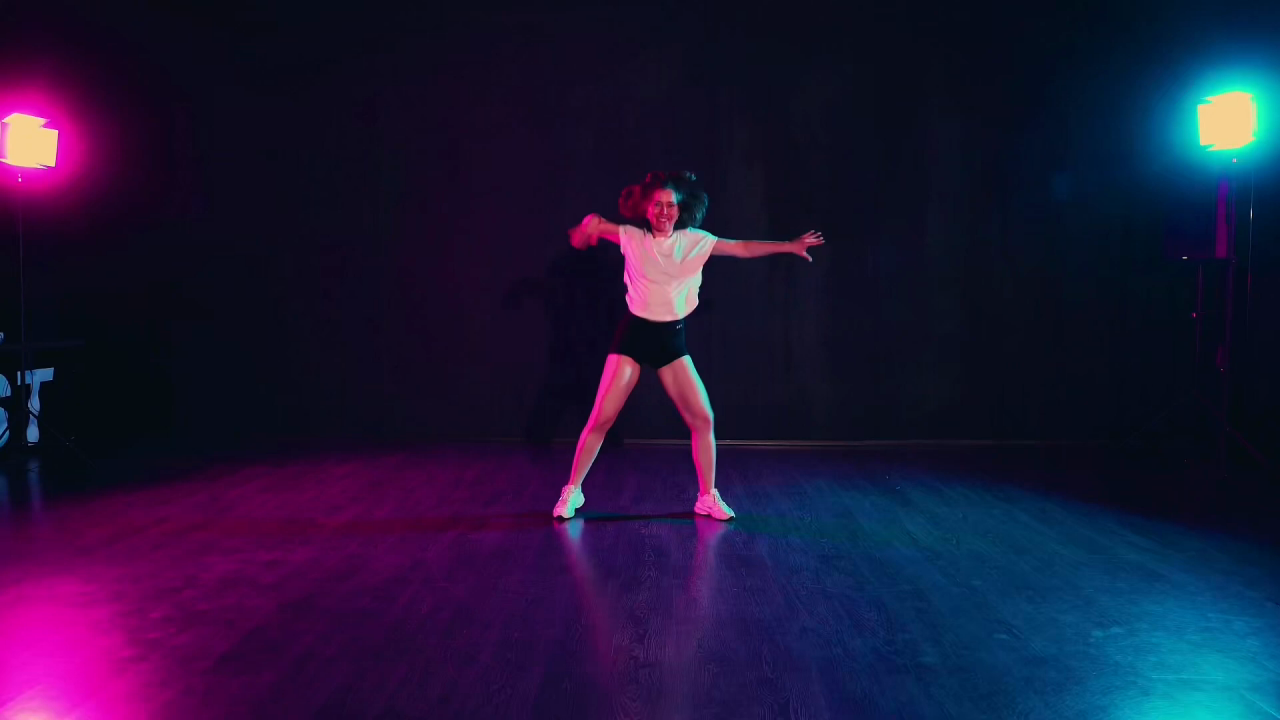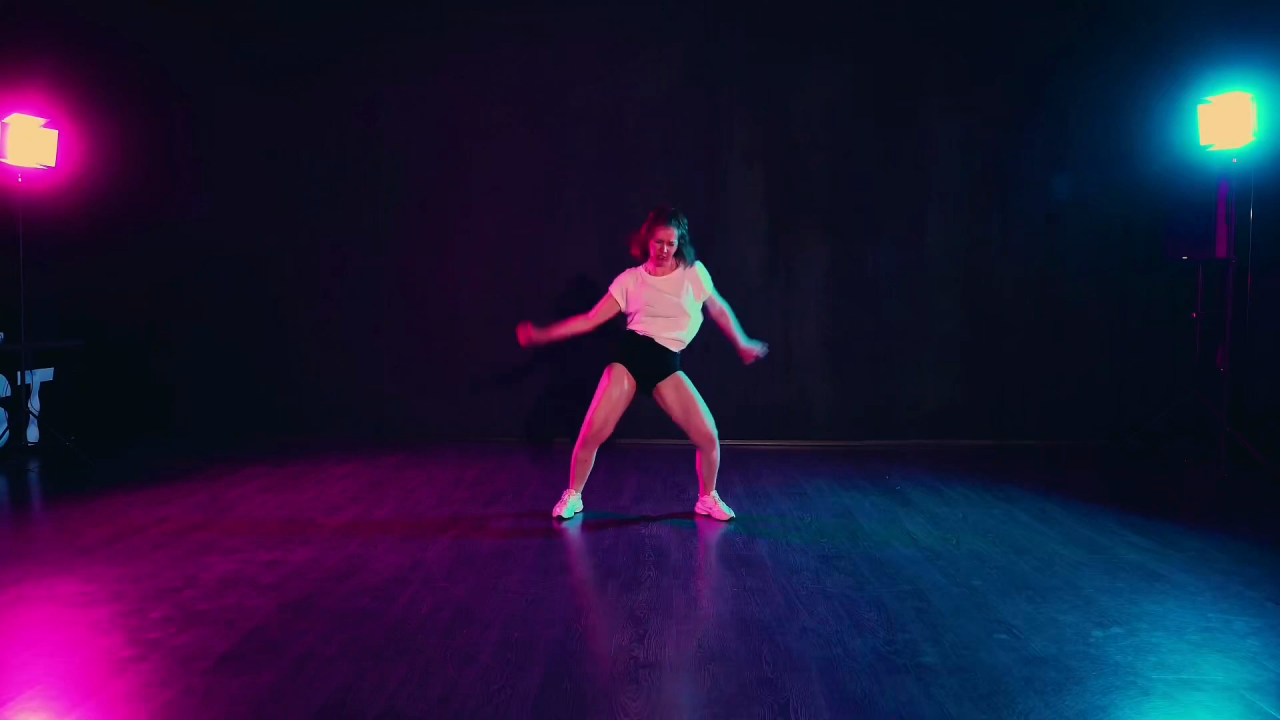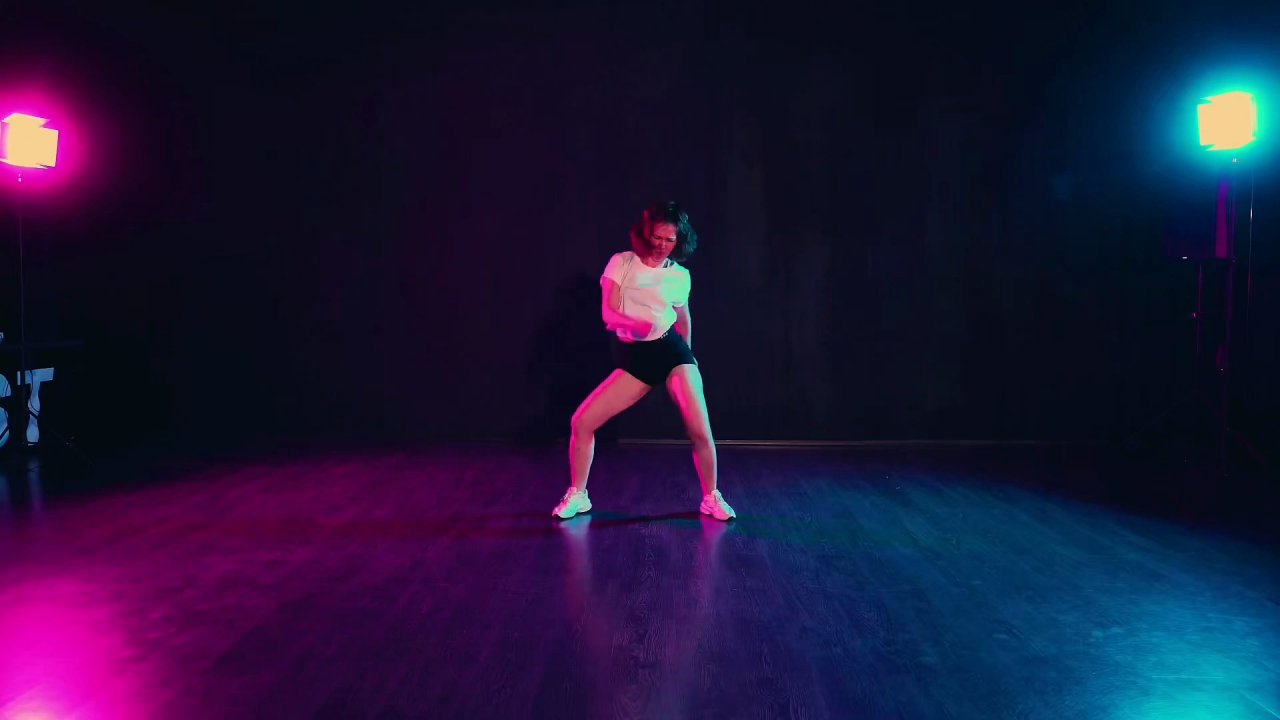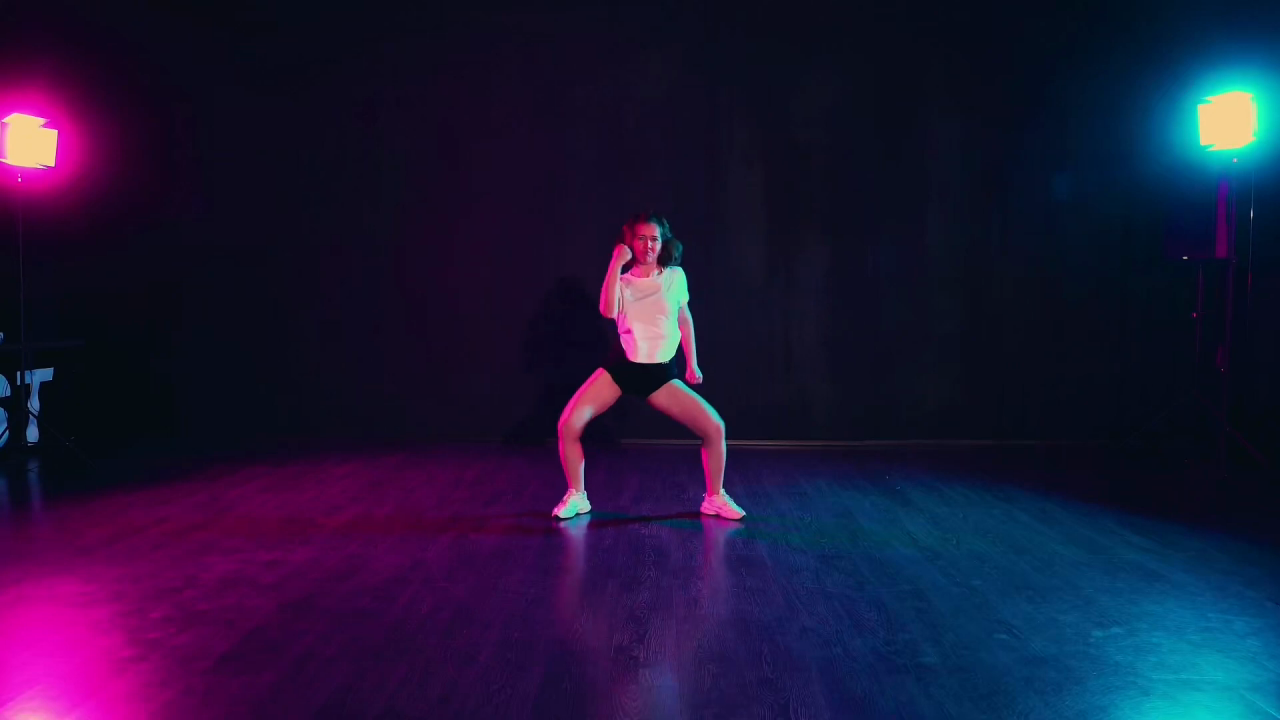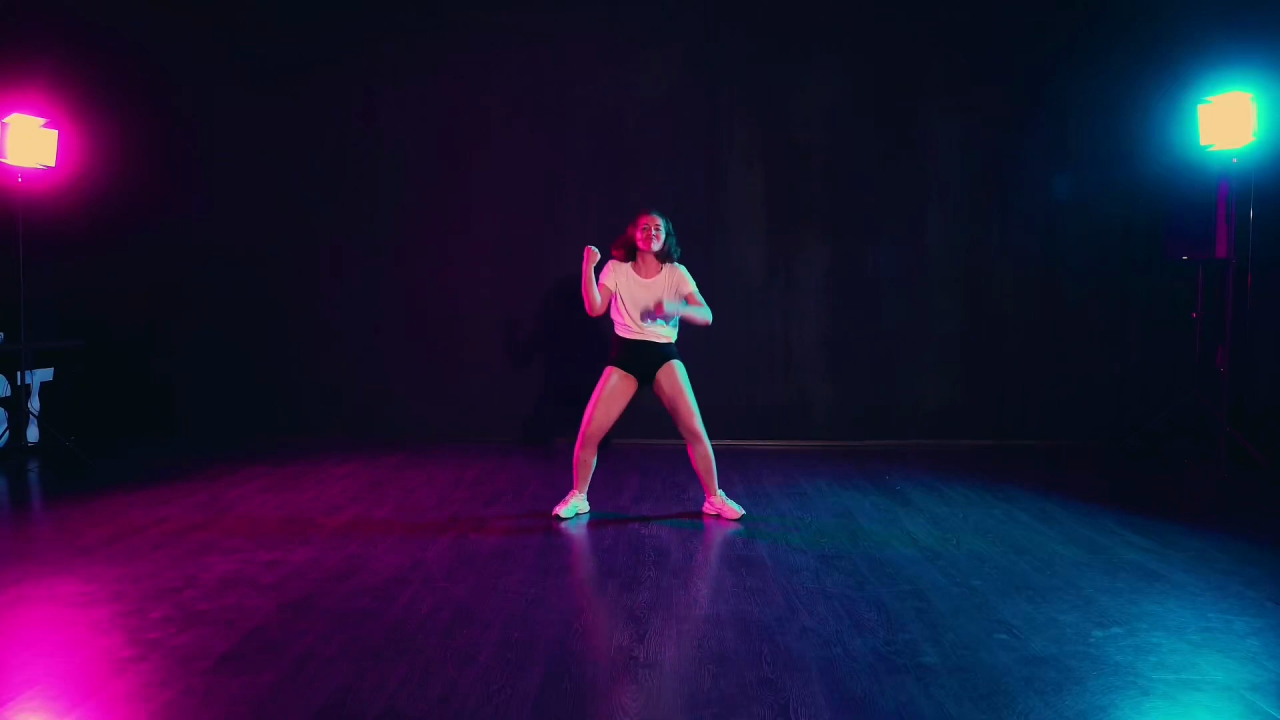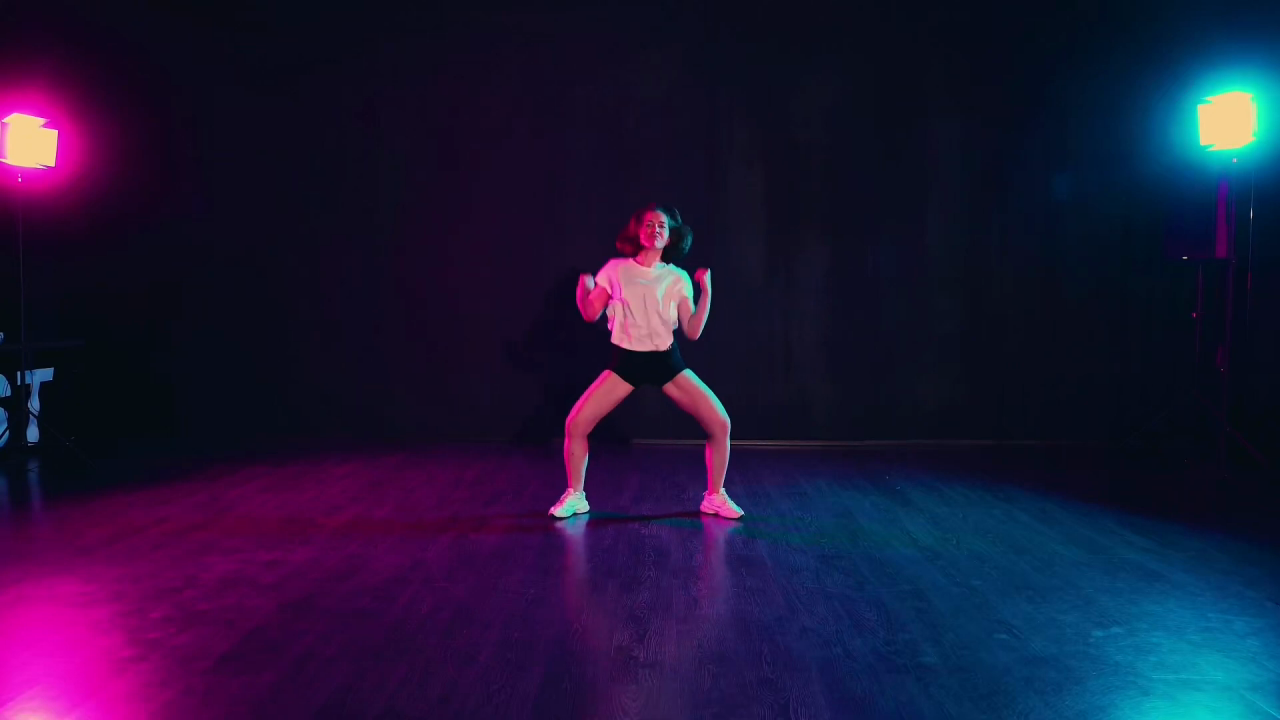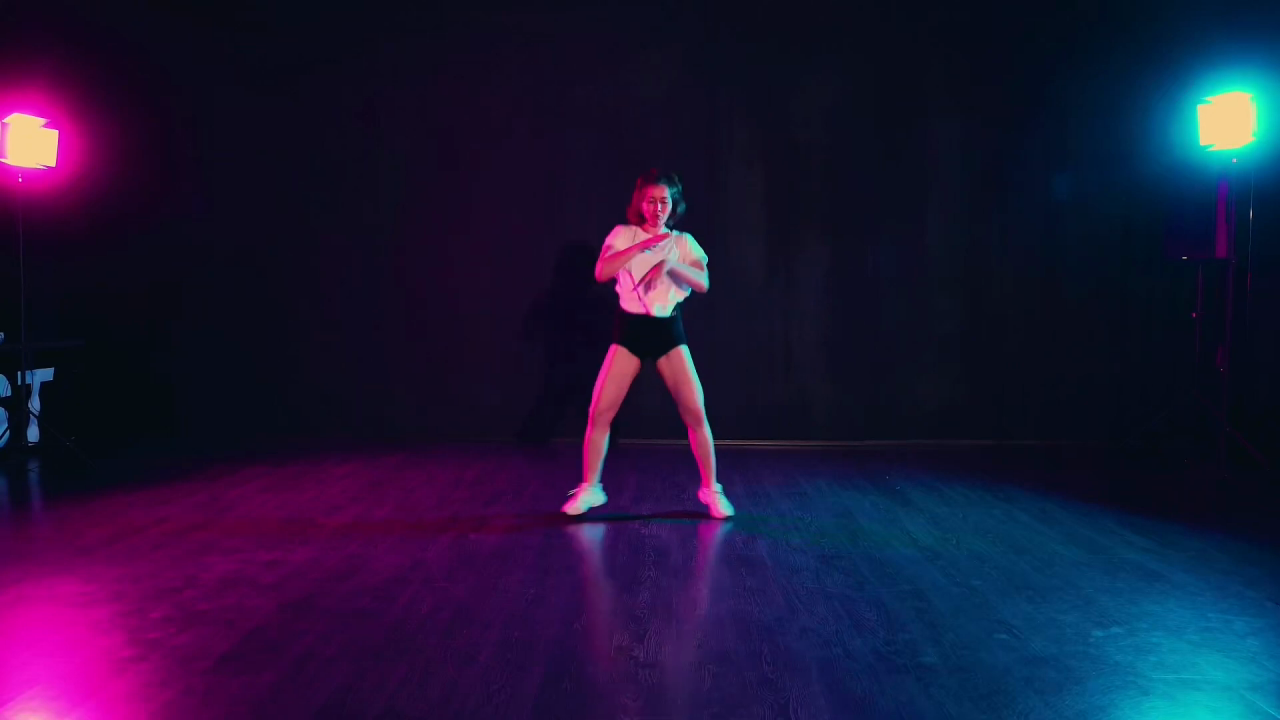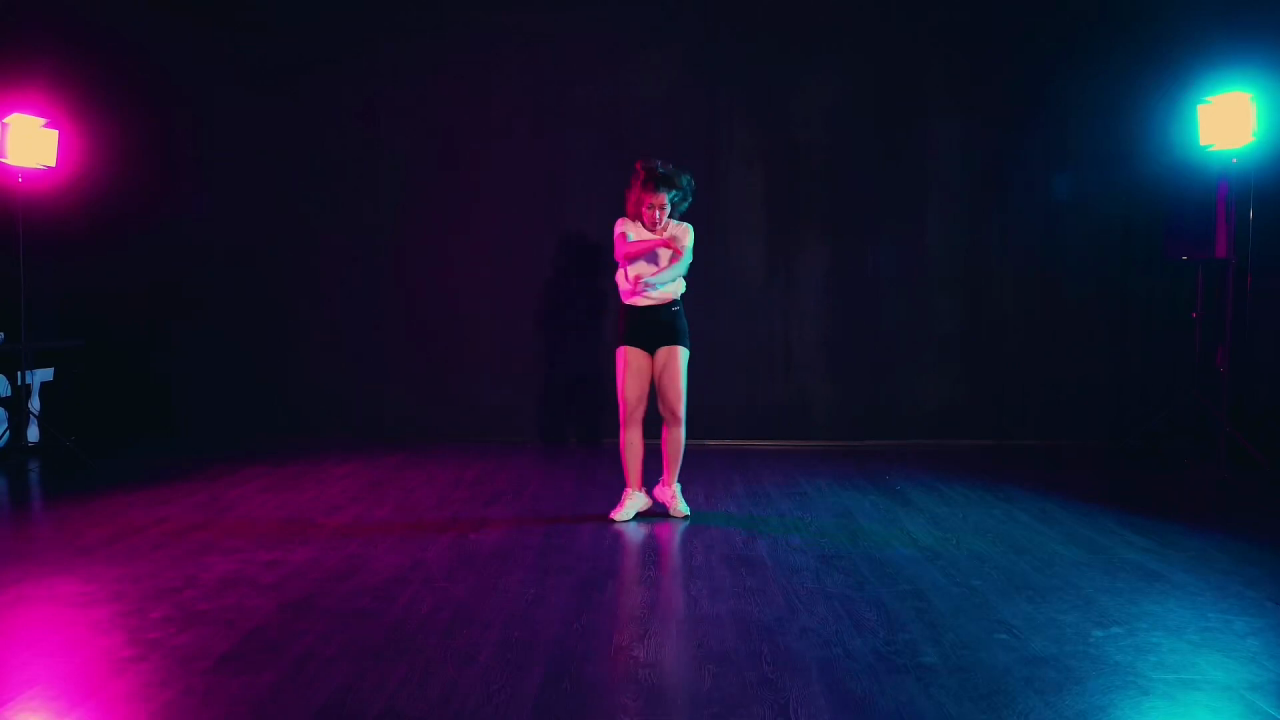
dt=0.2s
person 1, frame 1
left shoulder: (694, 239)
right shoulder: (632, 236)
left elbow: (743, 248)
right elbow: (588, 233)
left wrist: (790, 245)
right wrist: (588, 226)
left hip: (671, 338)
right hip: (634, 335)
left knee: (703, 419)
right knee: (601, 419)
left ankle: (708, 496)
right ankle: (572, 491)
person 1, frame 2
left shoulder: (693, 271)
right shoulder: (630, 279)
left elbow: (718, 308)
right elbow: (592, 319)
left wrist: (742, 343)
right wrist: (543, 334)
left hip: (666, 365)
right hip: (629, 356)
left knee: (707, 436)
right knee: (593, 433)
left ankle: (708, 498)
right ankle: (572, 496)
person 1, frame 3
left shoulder: (680, 276)
right shoulder: (621, 262)
right elbow: (608, 312)
left wrist: (690, 353)
right wrist: (634, 323)
left hip: (673, 354)
right hip: (634, 360)
left knee: (700, 432)
right knee: (581, 422)
left ankle: (710, 497)
right ankle: (577, 494)
person 1, frame 4
left shoulder: (676, 276)
right shoulder: (619, 278)
left elbow: (685, 319)
right elbow: (608, 310)
left wrist: (692, 363)
right wrist: (616, 265)
left hip: (660, 373)
right hip: (621, 368)
left knee: (714, 429)
right knee: (568, 426)
left ankle: (715, 498)
right ankle: (576, 495)
person 1, frame 5
left shoulder: (676, 273)
right shoulder: (615, 270)
left elbow: (706, 317)
right elbow: (594, 309)
left wrist: (676, 309)
right wrist: (587, 266)
left hip: (664, 356)
right hip: (626, 355)
left knee: (694, 431)
right knee: (589, 432)
left ankle: (714, 498)
right ankle: (578, 496)
person 1, frame 6
left shoulder: (678, 278)
right shoulder: (615, 268)
left elbow: (694, 332)
right elbow: (590, 313)
left wrist: (707, 291)
right wrist: (583, 289)
left hip: (666, 362)
right hip: (625, 361)
left knee: (720, 424)
right knee: (575, 423)
left ankle: (715, 496)
right ankle: (575, 495)
person 1, frame 7
left shoulder: (684, 242)
right shoulder: (624, 234)
left elbow: (703, 284)
right elbow: (601, 273)
left wrist: (668, 267)
right wrist: (643, 245)
left hip: (668, 330)
right hip: (630, 329)
left knee: (695, 413)
right knee: (599, 412)
left ankle: (710, 489)
right ankle: (588, 488)
person 1, frame 8
left shoulder: (682, 230)
right shoulder: (625, 227)
left elbow: (680, 266)
right elbow: (623, 254)
left wrist: (652, 279)
right wrist: (659, 243)
left hip: (669, 320)
right hip: (634, 323)
left knee: (674, 411)
right knee: (630, 414)
left ankle: (670, 488)
right ankle: (633, 493)
